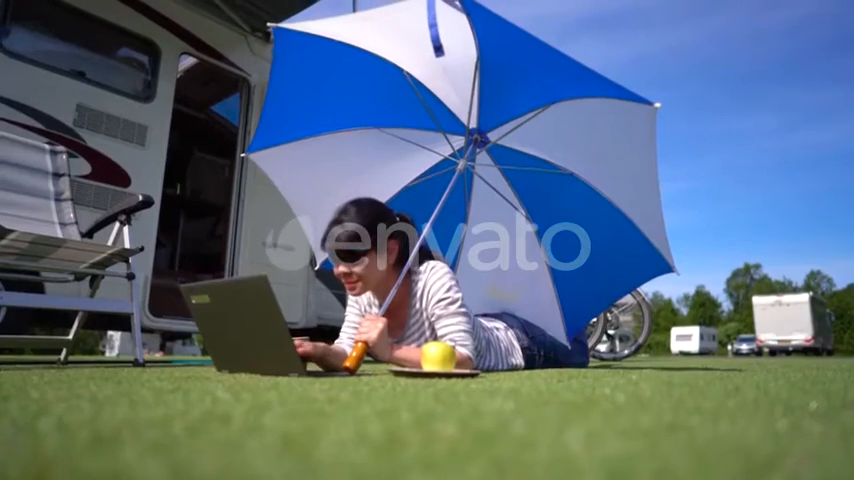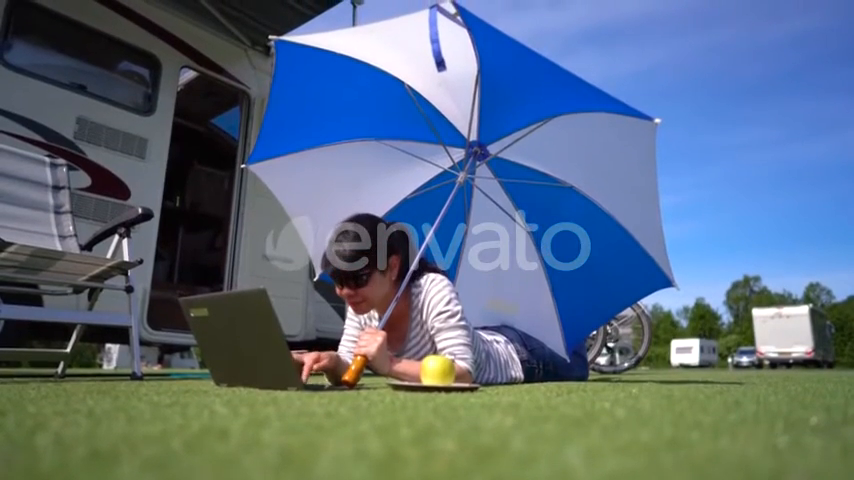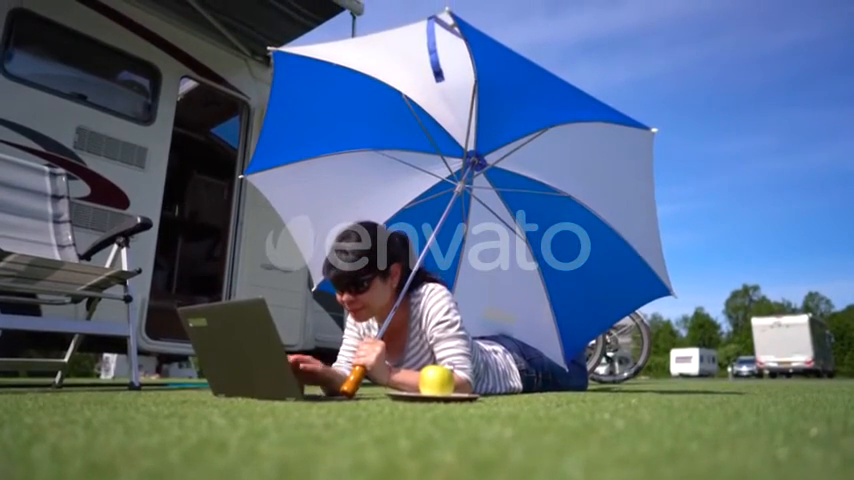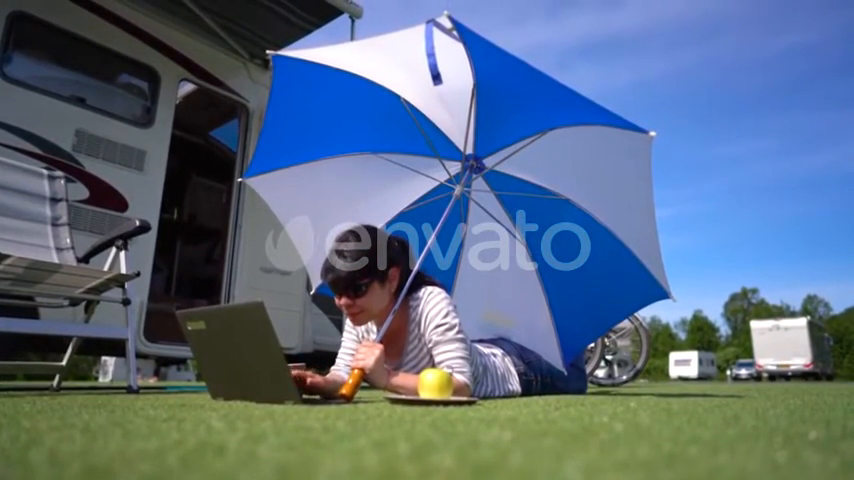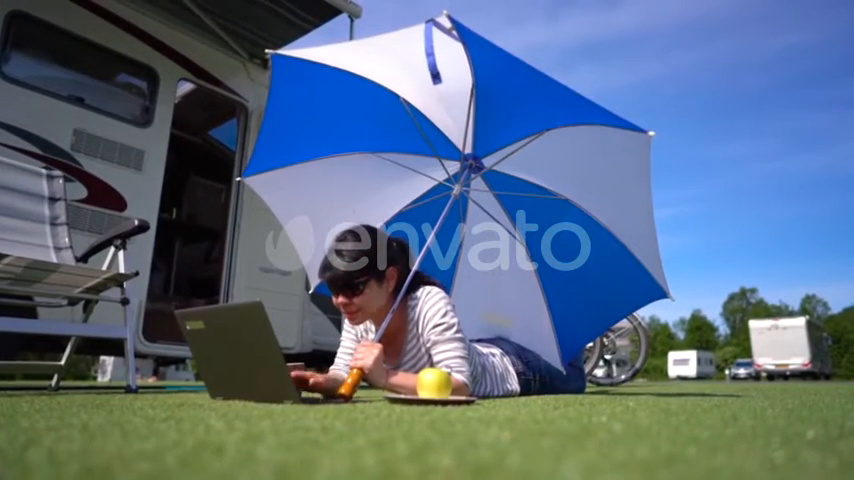
dt=1s
person 1, frame 1
left shoulder: (434, 278)
right shoulder: (361, 293)
left elbow: (463, 359)
right elbow: (345, 355)
left wrist: (391, 352)
right wrist: (321, 352)
left hip: (516, 344)
person 1, frame 2
left shoulder: (434, 290)
right shoulder: (361, 307)
left elbow: (463, 373)
right elbow: (347, 373)
left wrist: (390, 365)
right wrist: (332, 363)
left hip: (515, 356)
person 1, frame 3
left shoulder: (432, 300)
right shoulder: (359, 316)
left elbow: (462, 383)
right elbow: (343, 377)
left wrist: (389, 375)
right wrist: (325, 375)
left hip: (514, 366)
person 1, frame 4
left shoulder: (431, 303)
right shoulder: (358, 318)
left elbow: (461, 386)
right elbow: (341, 377)
left wrist: (387, 378)
right wrist: (322, 383)
left hip: (513, 370)
person 1, frame 5
left shoulder: (430, 303)
right shoulder: (356, 318)
left elbow: (460, 386)
right elbow: (340, 377)
left wrist: (386, 378)
right wrist: (326, 382)
left hip: (513, 370)
